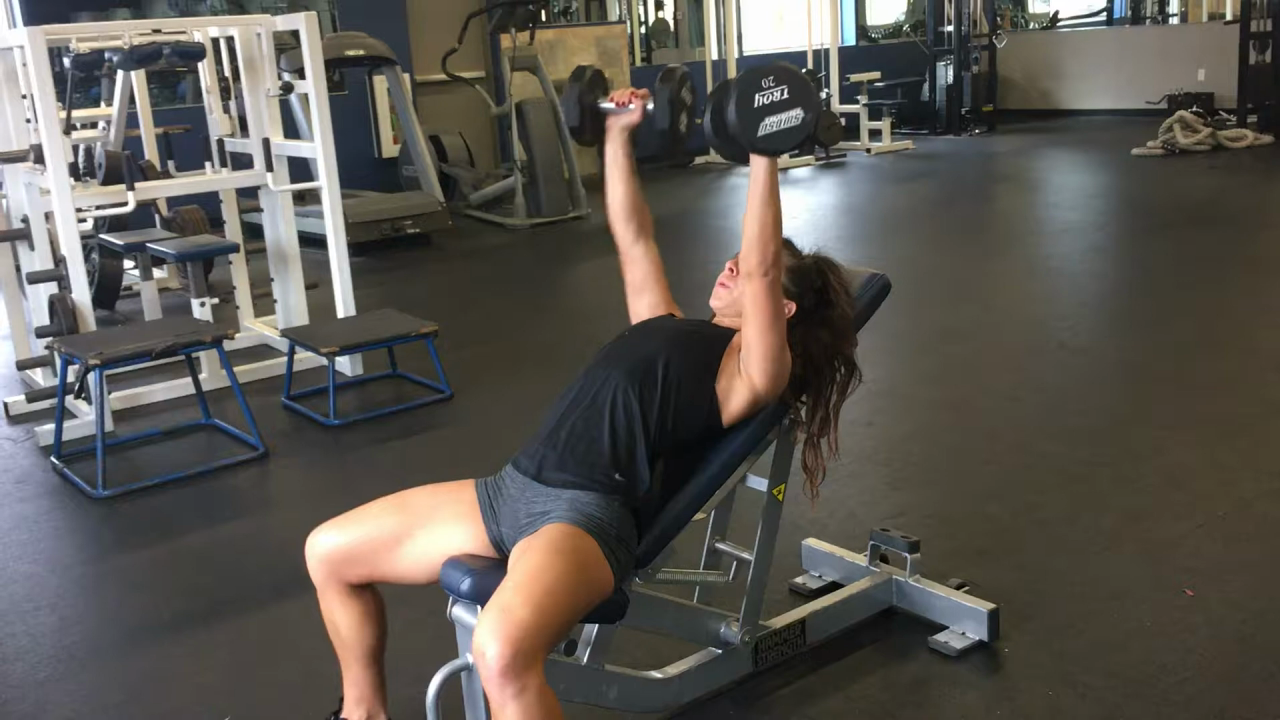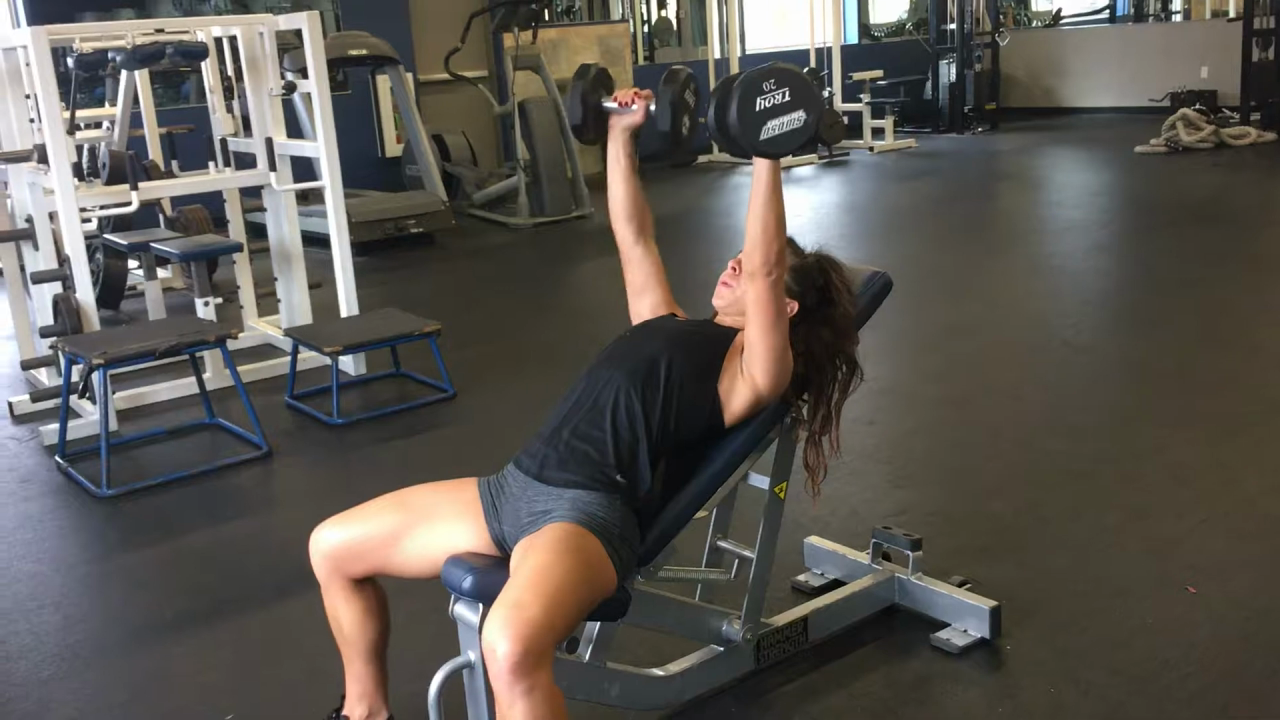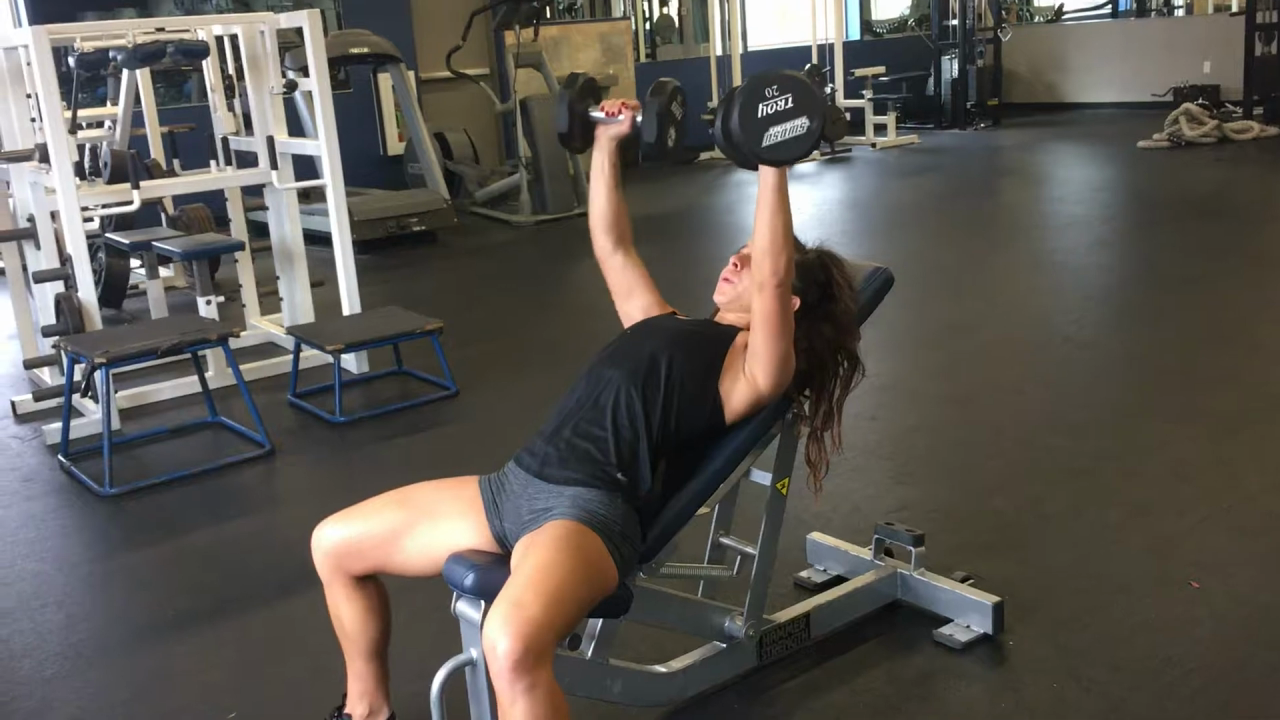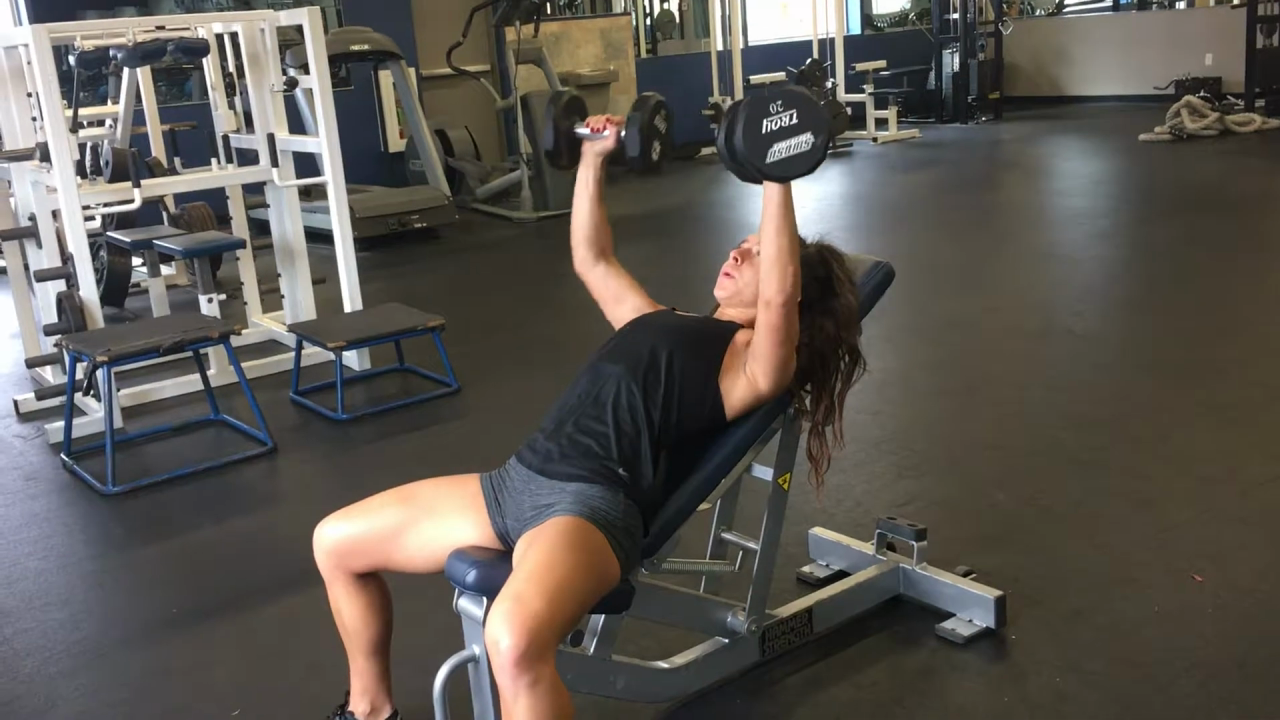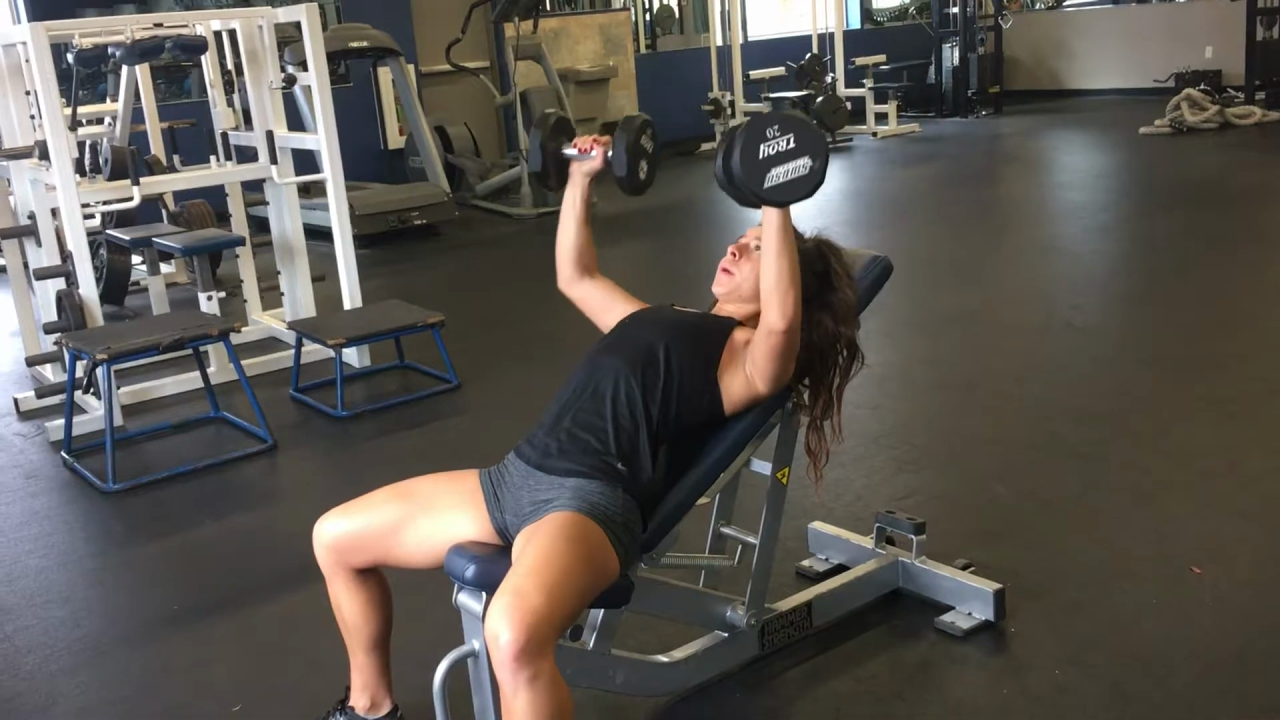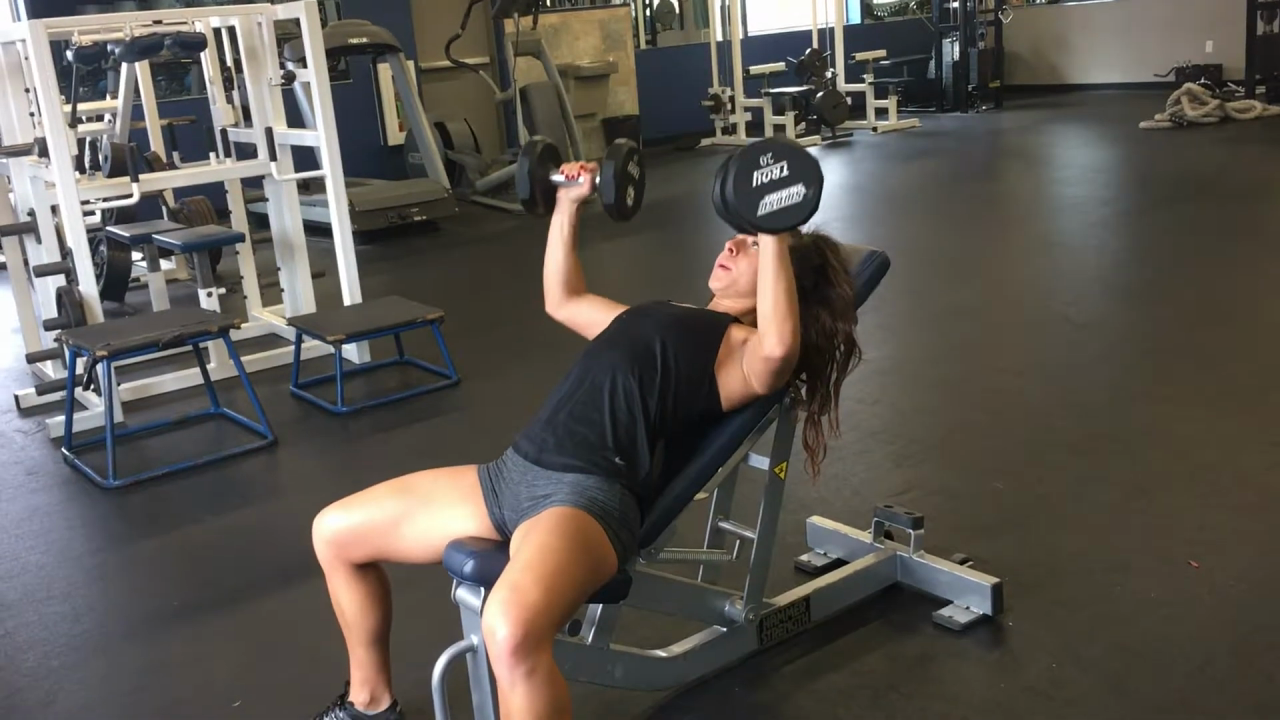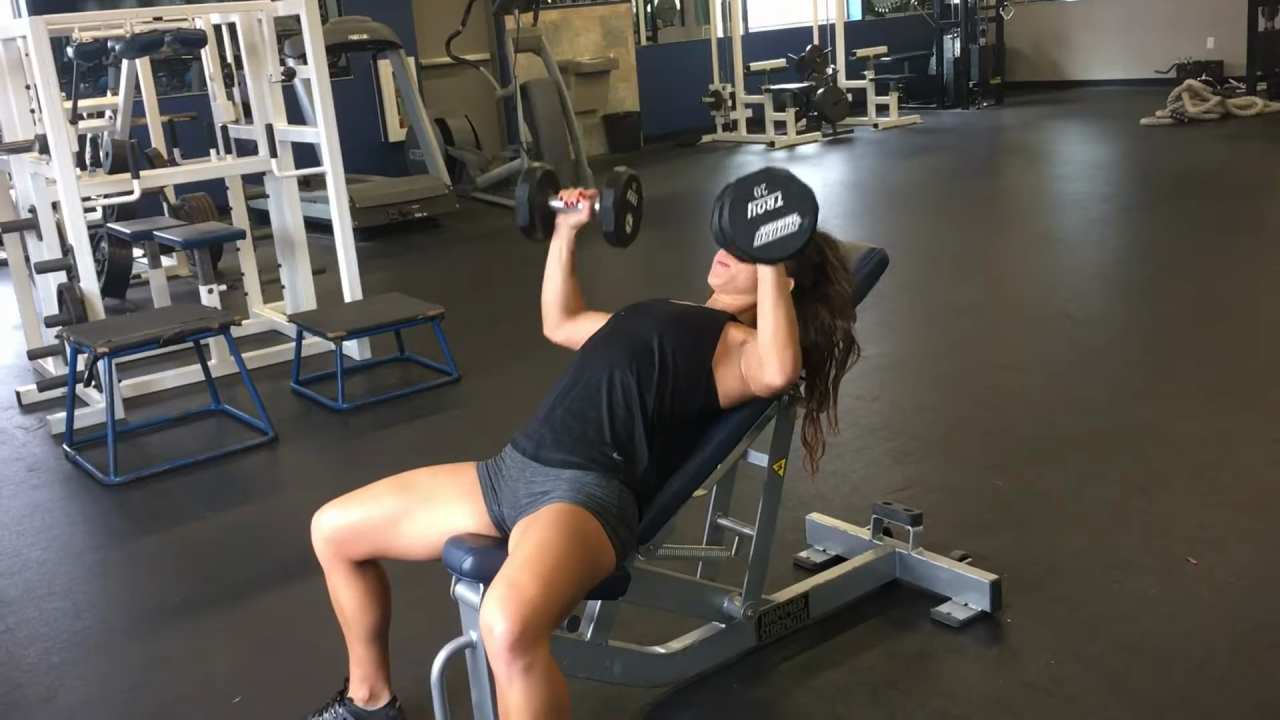
dt=0.2s
person 1, frame 1
left shoulder: (756, 368)
right shoulder: (666, 327)
left elbow: (761, 269)
right elbow: (632, 235)
left wrist: (763, 155)
right wrist: (618, 133)
left hip: (588, 512)
right hip: (514, 486)
left knee: (501, 650)
right knee: (327, 553)
person 1, frame 2
left shoulder: (758, 367)
right shoulder: (669, 329)
left elbow: (762, 267)
right elbow: (634, 236)
left wrist: (767, 154)
right wrist: (620, 132)
left hip: (590, 511)
right hip: (517, 484)
left knee: (512, 648)
right knee: (331, 547)
person 1, frame 3
left shoulder: (759, 366)
right shoulder: (665, 325)
left elbow: (772, 277)
right elbow: (613, 246)
left wrist: (772, 164)
right wrist: (606, 143)
left hip: (592, 508)
right hip: (518, 481)
left knee: (512, 645)
right knee: (333, 544)
person 1, frame 4
left shoulder: (759, 361)
right shoulder: (663, 322)
left elbow: (778, 294)
right elbow: (592, 259)
left wrist: (776, 179)
right wrist: (594, 157)
left hip: (594, 502)
right hip: (518, 479)
left knee: (515, 640)
right knee: (335, 541)
person 1, frame 5
left shoulder: (756, 356)
right shoulder: (661, 319)
left elbow: (782, 317)
right elbow: (575, 276)
left wrist: (775, 204)
right wrist: (581, 178)
left hip: (595, 498)
right hip: (517, 474)
left knee: (514, 634)
right knee: (335, 537)
person 1, frame 6
left shoulder: (747, 348)
right shoulder: (661, 314)
left elbow: (780, 344)
right elbow: (562, 299)
left wrist: (774, 230)
right wrist: (568, 204)
left hip: (593, 493)
right hip: (515, 470)
left knee: (511, 629)
right knee: (334, 532)
person 1, frame 7
left shoulder: (745, 345)
right shoulder: (663, 312)
left elbow: (779, 371)
right elbow: (559, 323)
left wrist: (770, 254)
right wrist: (566, 229)
left hip: (591, 489)
right hip: (514, 467)
left knee: (509, 625)
right knee: (334, 529)
